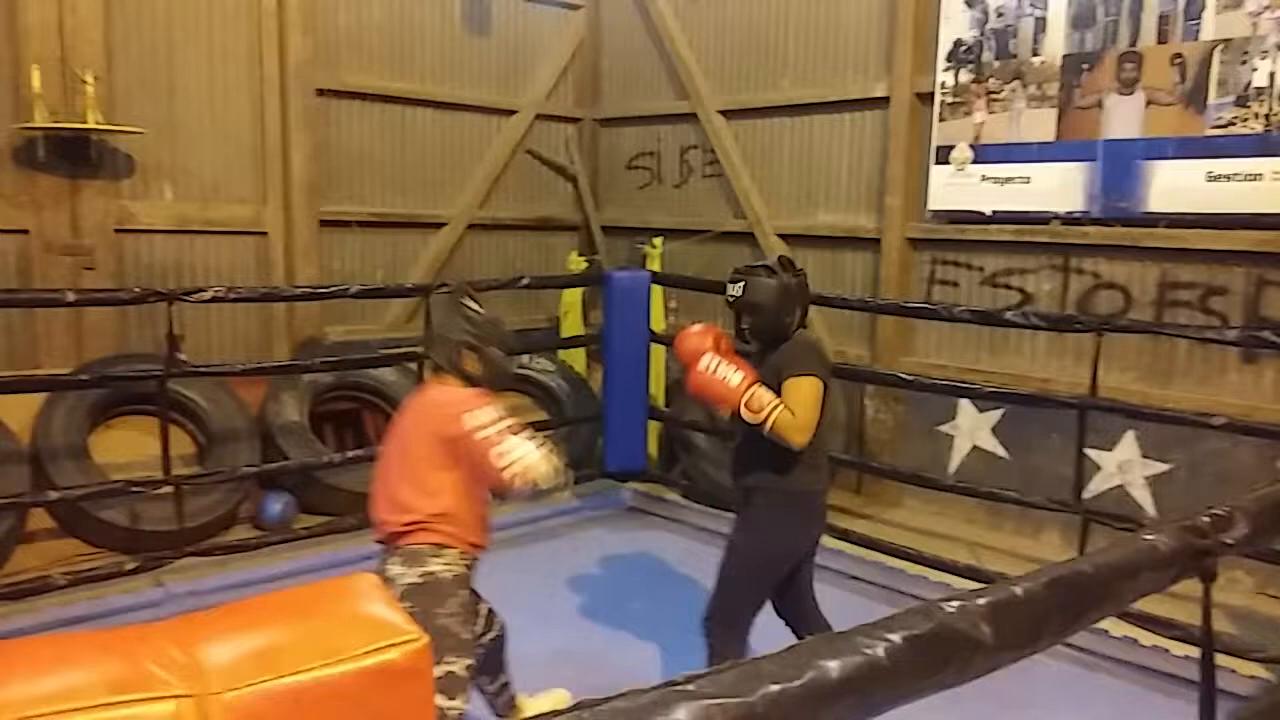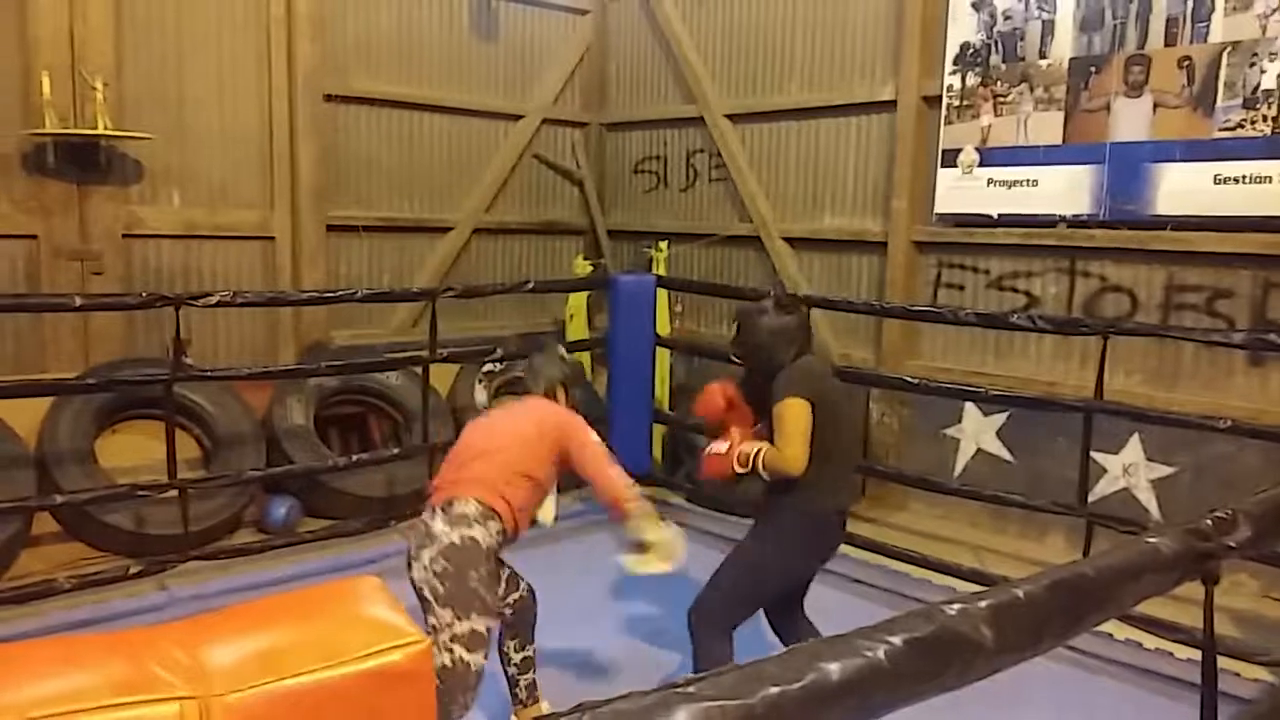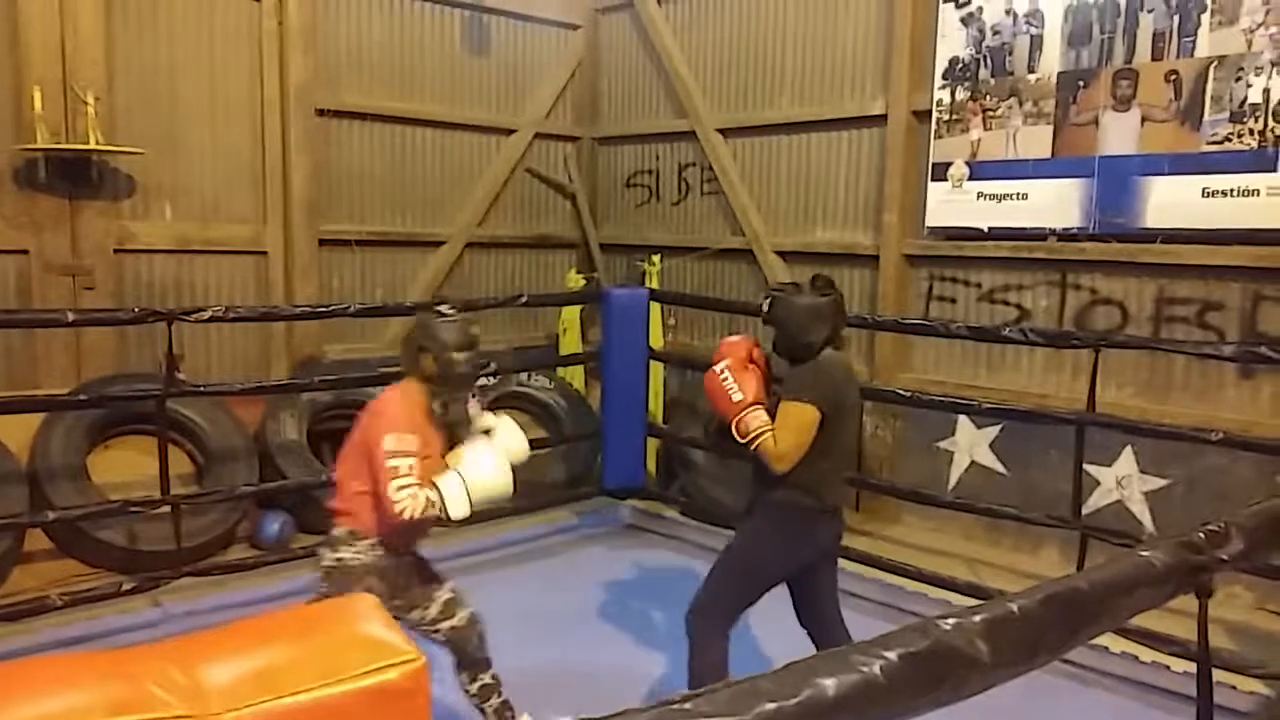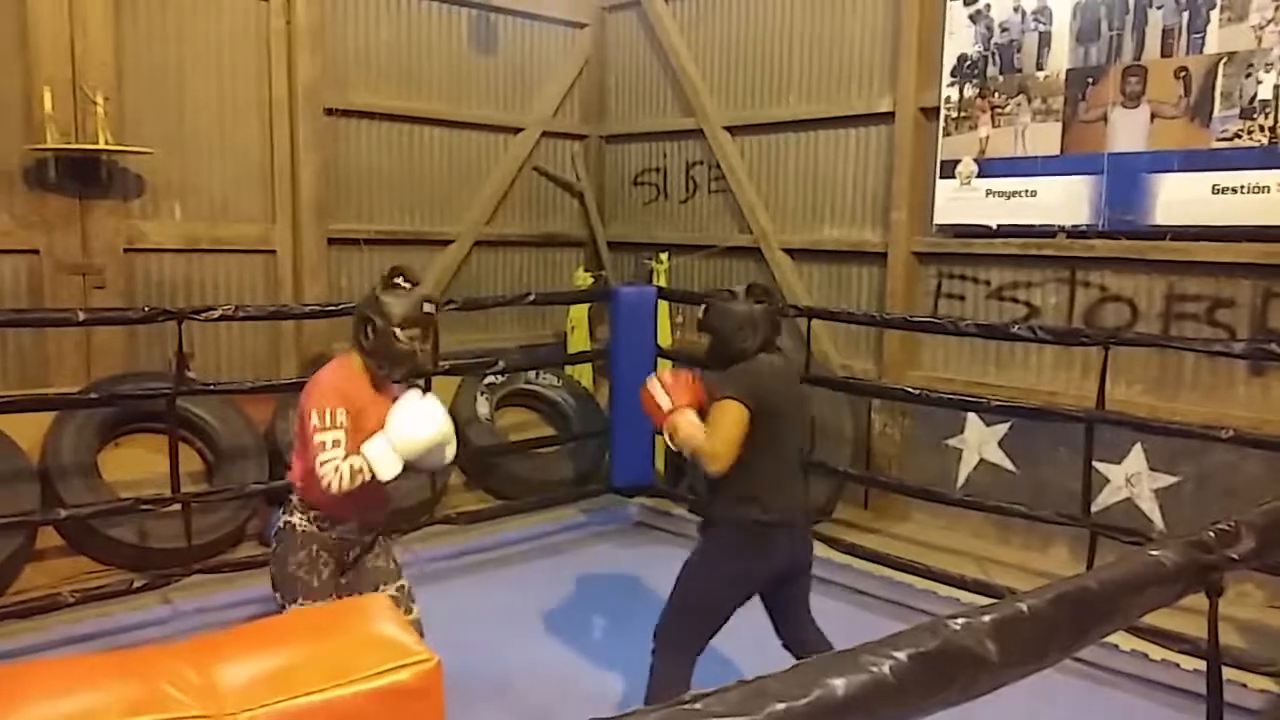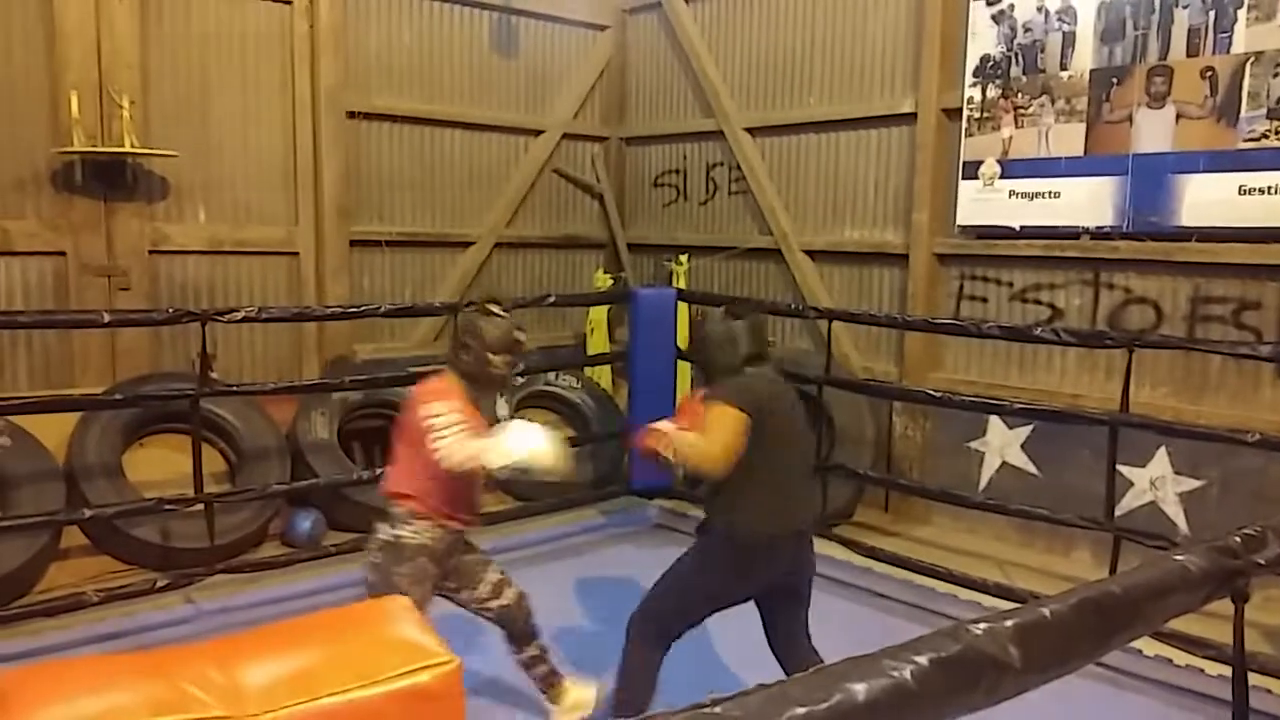
dt=0.4s
person 1, frame 1
left shoulder: (801, 353)
right shoulder: (771, 351)
left elbow: (796, 433)
right elbow: (750, 421)
left wrist: (742, 390)
right wrist: (716, 374)
left hip: (781, 506)
right hip: (788, 502)
left knee: (725, 622)
right knee: (798, 607)
person 1, frame 2
left shoulder: (795, 380)
right shoulder: (814, 374)
left elbow: (791, 461)
left wrist: (742, 451)
right wrist: (746, 431)
left hip: (796, 522)
right hip: (823, 521)
left knee: (708, 620)
right knee: (786, 615)
person 1, frame 3
left shoulder: (812, 377)
right shoulder: (835, 369)
left elbow: (781, 457)
left wrist: (745, 407)
right wrist: (760, 386)
left hip: (784, 517)
right hip: (822, 519)
left knee: (707, 617)
right knee: (826, 624)
person 1, frame 4
left shoulder: (745, 379)
right shoulder: (784, 374)
left elbow: (714, 459)
left wrist: (678, 416)
right wrist: (705, 403)
left hip: (743, 536)
right hip: (791, 530)
left knee: (674, 645)
right knee: (802, 631)
person 1, frame 5
left shoulder: (738, 390)
right shoulder: (781, 393)
left elbow: (711, 460)
left wrist: (672, 438)
right wrist: (696, 434)
left hip: (741, 546)
right hip: (794, 546)
left knee: (645, 634)
right knee: (796, 651)
person 2, frame 1
left shoulder: (420, 406)
right shoulder: (461, 405)
right elbow: (528, 475)
right wrist: (540, 453)
left hip: (421, 572)
right hip: (430, 579)
left knee: (488, 633)
person 2, frame 2
left shoulder: (493, 419)
right shoulder: (563, 422)
right elbow: (615, 485)
left wrist: (530, 505)
right wrist: (656, 531)
left hip: (436, 533)
right hip: (461, 545)
left knee: (519, 605)
right knee: (456, 684)
person 2, frame 3
left shoulder: (430, 409)
right shoulder: (395, 413)
left elbow: (435, 473)
right elbow: (405, 505)
left wrist: (483, 440)
right wrist: (470, 485)
left hip: (398, 557)
right hip: (357, 564)
left knee: (466, 633)
person 2, frame 4
left shoulder: (387, 382)
right shoulder: (332, 386)
left elbow: (383, 449)
right elbow: (330, 477)
left wrist: (425, 441)
right wrist: (398, 443)
left hip: (362, 532)
right hip: (312, 536)
person 2, frame 5
left shoulder: (470, 398)
right shoulder: (434, 395)
right elbow: (453, 456)
left wrist: (493, 454)
right wrist: (499, 449)
left hip: (449, 540)
right hip: (410, 540)
left knee: (515, 609)
